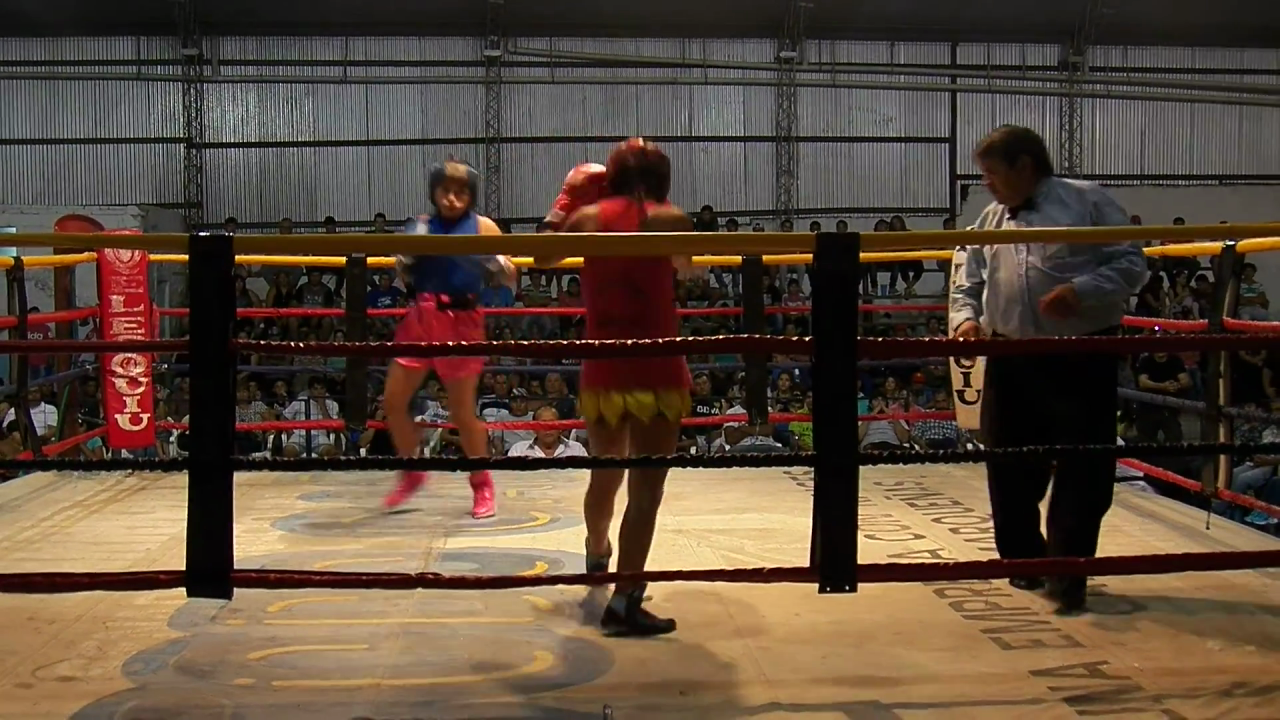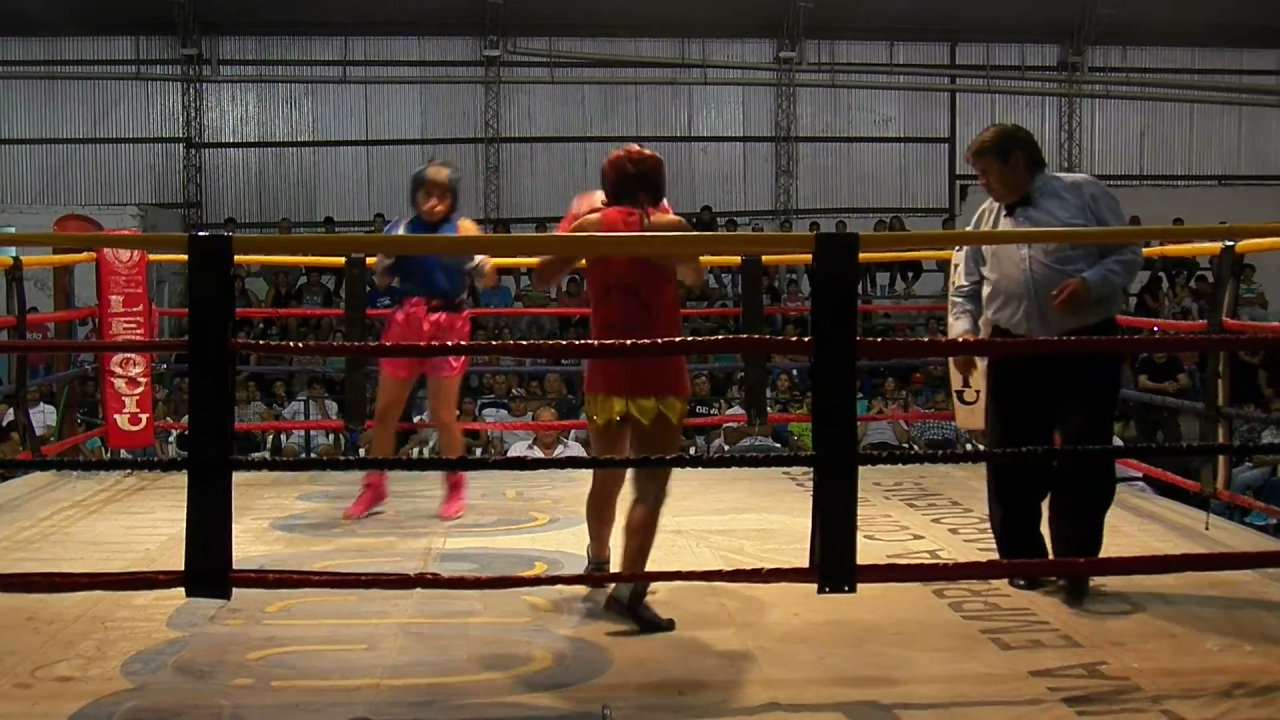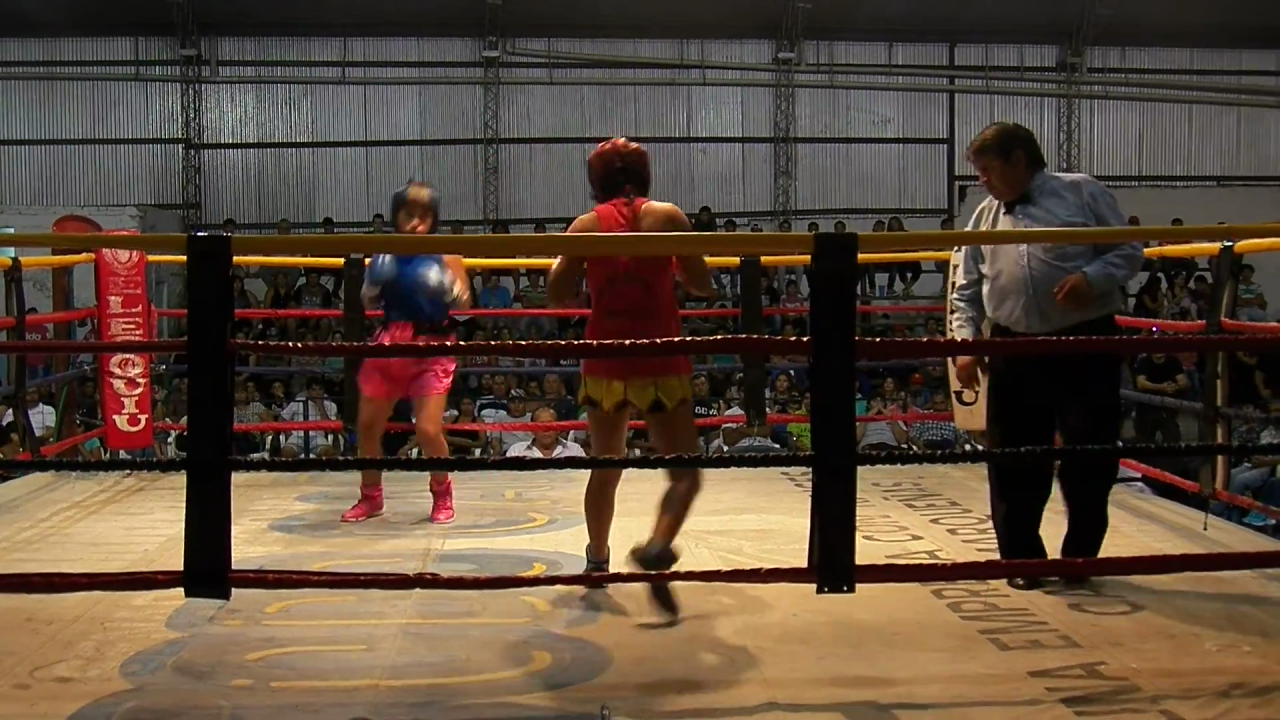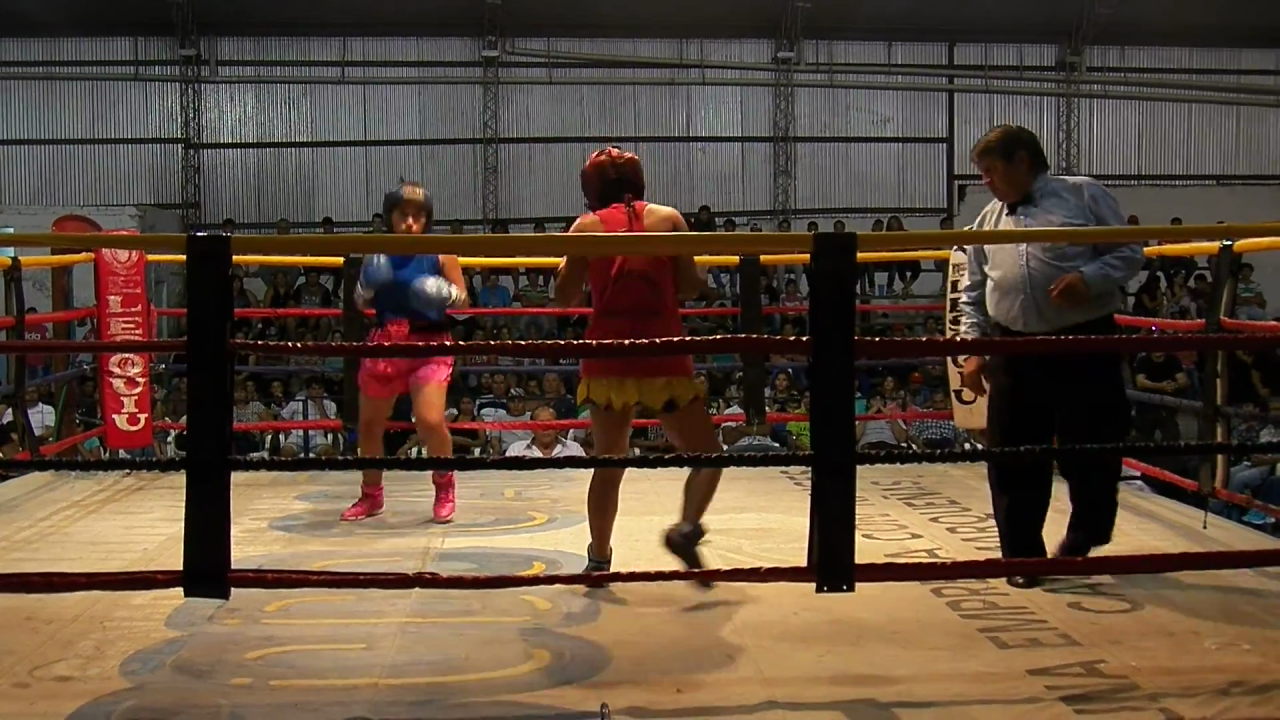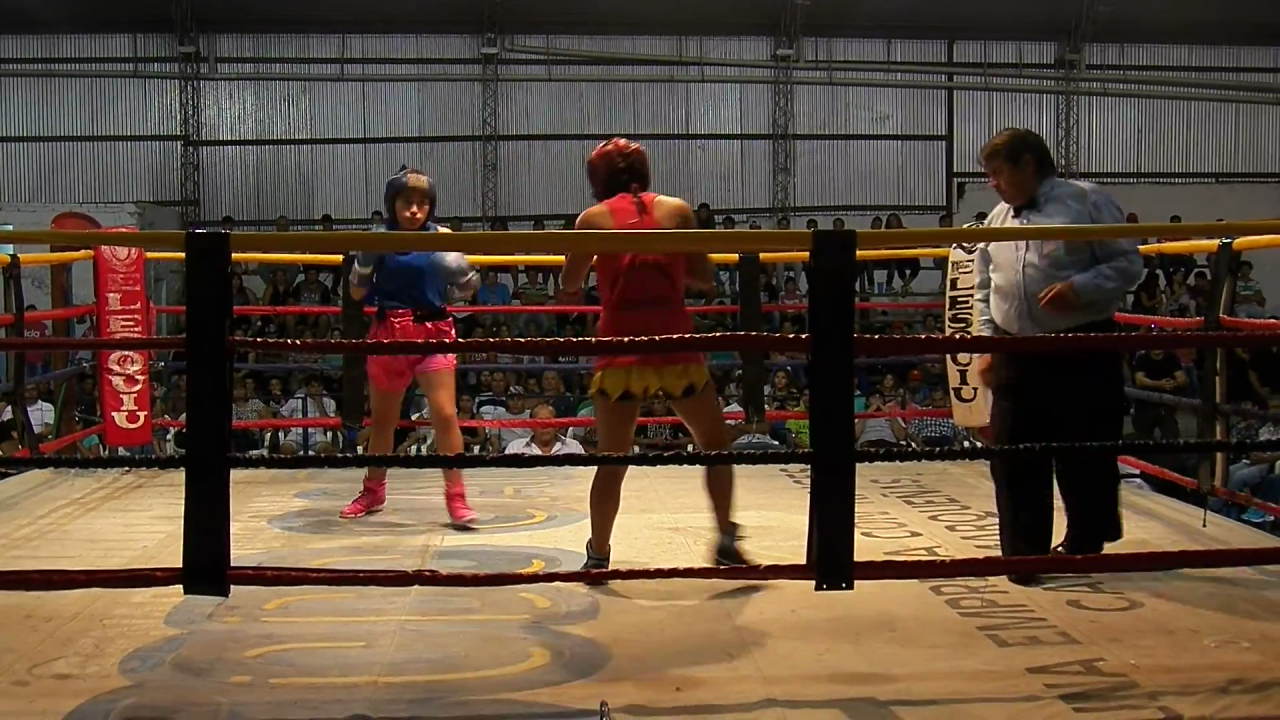
dt=0.1s
person 1, frame 1
left shoulder: (1088, 202)
right shoulder: (989, 222)
left elbow: (1132, 263)
right elbow: (966, 288)
left wrist: (1080, 290)
right wrist: (966, 322)
left hip: (1082, 357)
right hip: (1012, 359)
left knee: (1083, 468)
right knee: (1012, 464)
left ankle: (1069, 574)
right ankle: (1024, 560)
person 1, frame 2
left shoulder: (1085, 194)
right shoulder: (985, 220)
left elbow: (1129, 252)
right elbow: (965, 289)
left wrist: (1090, 283)
right wrist: (964, 330)
left hip: (1084, 350)
right hip: (1014, 355)
left knee: (1085, 460)
right knee: (1013, 463)
left ankle: (1074, 563)
right ankle: (1023, 559)
person 1, frame 3
left shoulder: (1082, 194)
right shoulder: (984, 218)
left elbow: (1129, 250)
right elbow: (966, 292)
left wrist: (1091, 279)
right wrist: (967, 344)
left hip: (1084, 344)
right hip: (1013, 351)
left knee: (1089, 451)
right knee: (1014, 458)
left ankle: (1079, 550)
right ankle: (1022, 558)
person 1, frame 4
left shoulder: (1084, 196)
right shoulder: (989, 220)
left elbow: (1129, 252)
right elbow: (973, 294)
left wrist: (1088, 279)
right wrist: (973, 349)
left hip: (1083, 345)
right hip: (1014, 351)
left knee: (1090, 449)
right knee: (1014, 457)
left ankle: (1085, 537)
right ankle: (1022, 555)
person 1, frame 5
left shoulder: (1087, 201)
right shoulder: (998, 217)
left elbow: (1128, 263)
right elbow: (985, 291)
left wrist: (1077, 287)
right wrist: (988, 346)
left hip: (1082, 348)
right hip: (1017, 352)
left knee: (1086, 451)
right knee: (1016, 454)
left ankle: (1087, 540)
right ankle: (1025, 551)
person 2, frame 1
left shoulder: (587, 216)
right shoulder: (670, 218)
left elbow: (544, 260)
right elbow: (687, 265)
left wrist: (565, 203)
left hip: (602, 370)
right hip: (655, 371)
left knee: (606, 473)
right knee: (646, 487)
left ankle: (597, 558)
right ankle: (624, 599)
person 2, frame 2
left shoulder: (591, 225)
right shoulder: (671, 227)
left elbow: (543, 275)
right elbow: (694, 276)
left wrist: (570, 229)
left hip: (606, 373)
right hip: (657, 375)
left knee: (607, 476)
right knee: (651, 488)
left ankle: (597, 562)
right ankle: (628, 589)
person 2, frame 3
left shoulder: (585, 225)
right shoulder: (667, 216)
left elbow: (557, 291)
right elbow: (701, 283)
left wrist: (564, 261)
left hip: (604, 363)
right hip: (659, 362)
left knee: (606, 464)
right knee: (685, 468)
left ankle: (596, 559)
right ankle: (656, 548)
person 2, frame 4
left shoulder: (588, 227)
right shoulder: (668, 219)
left elbow: (563, 297)
right elbow: (692, 287)
left hip: (607, 365)
right hip: (665, 364)
left knee: (608, 467)
right knee: (708, 456)
left ankle: (598, 559)
right ankle: (686, 529)
person 2, frame 5
left shoulder: (593, 218)
right shoulder: (676, 210)
left elbow: (568, 288)
right elbow: (704, 278)
left wrist: (579, 256)
left hip: (619, 354)
right hip: (674, 352)
left knee: (613, 460)
right knee: (717, 446)
left ankle: (597, 555)
right ankle: (727, 537)
person 3, frame 1
left shoulder: (482, 226)
right shoulder: (425, 227)
left elbow: (512, 275)
right elbow: (406, 277)
left wrist: (493, 260)
right wrist: (408, 255)
left hip: (461, 321)
right hip: (421, 318)
left knee: (463, 414)
right knee: (393, 402)
left ankle: (482, 487)
right ankle: (411, 473)
person 3, frame 2
left shoulder: (462, 228)
right shoulder: (404, 228)
left elbow: (489, 278)
right elbow: (383, 279)
left wrist: (471, 259)
right wrist: (387, 255)
left hip: (446, 324)
right hip: (405, 322)
left knee: (442, 415)
right knee: (385, 409)
left ankle: (454, 486)
right ankle: (373, 488)
person 3, frame 3
left shoulder: (445, 252)
right shoulder: (387, 252)
left elbow: (464, 300)
right elbow: (371, 303)
left wrist: (448, 289)
right wrist: (371, 284)
left hip: (432, 347)
right hip: (389, 345)
left knee: (428, 430)
right knee: (368, 425)
left ankle: (442, 493)
right ankle: (371, 497)
person 3, frame 4
left shoulder: (440, 252)
right shoulder: (381, 252)
left elbow: (463, 300)
right elbow: (363, 305)
left wrist: (446, 294)
right wrist: (365, 285)
left hip: (428, 344)
right hip: (385, 344)
left knee: (431, 422)
right knee: (368, 424)
left ankle: (444, 486)
right ankle: (371, 496)
person 3, frame 5
left shoulder: (441, 238)
left elbow: (466, 290)
right elbow: (357, 293)
left wrist: (464, 273)
right wrist: (364, 261)
left hip: (433, 332)
right hip: (388, 333)
left knee: (444, 414)
right knee: (382, 419)
left ankle: (455, 499)
right ankle: (374, 492)
